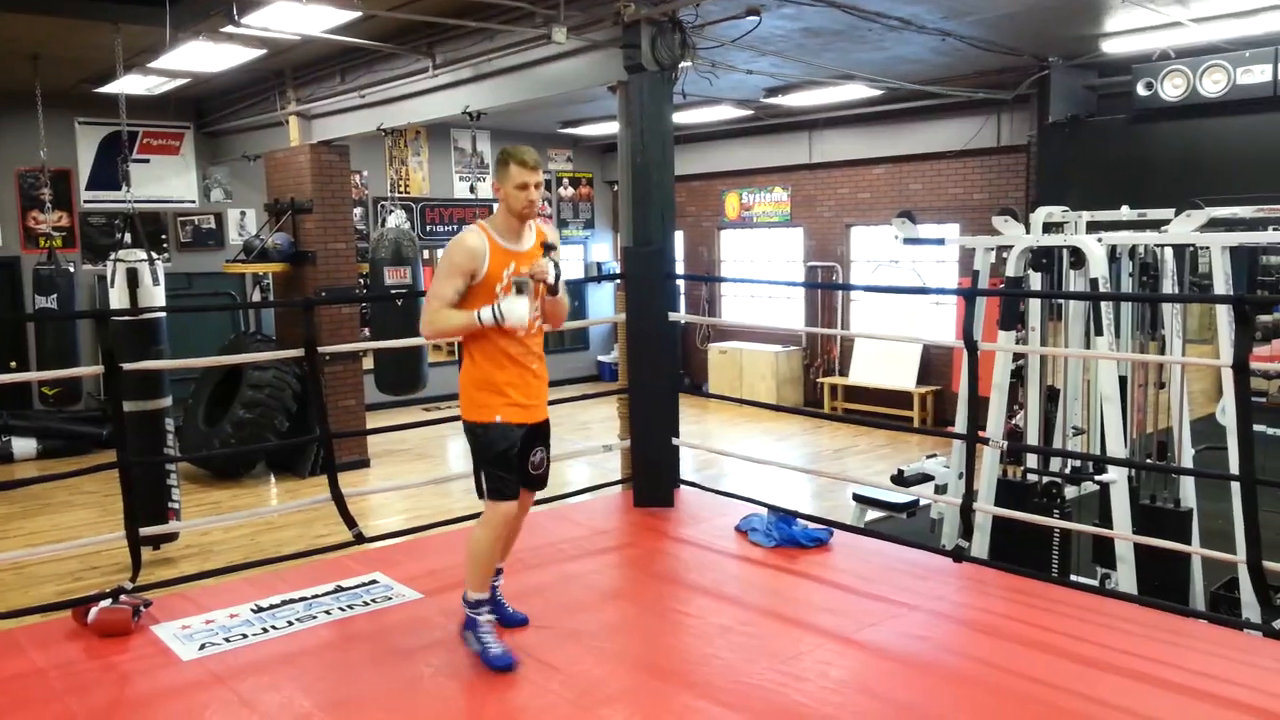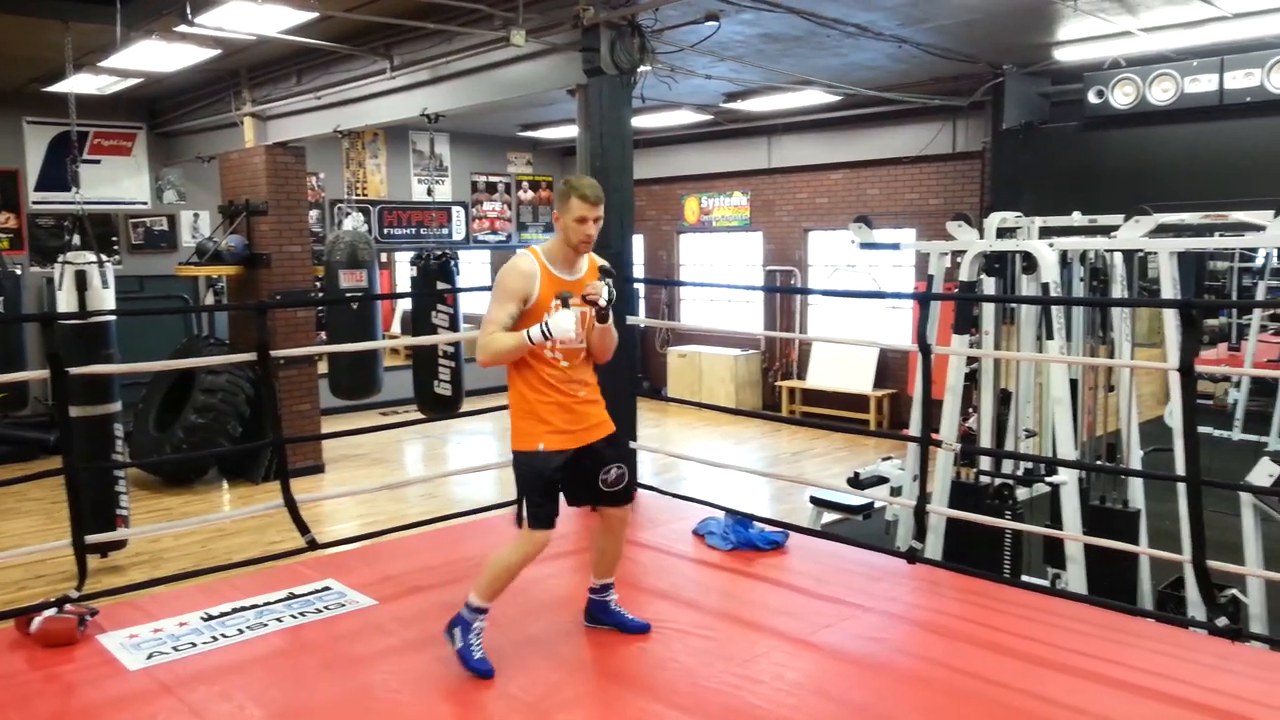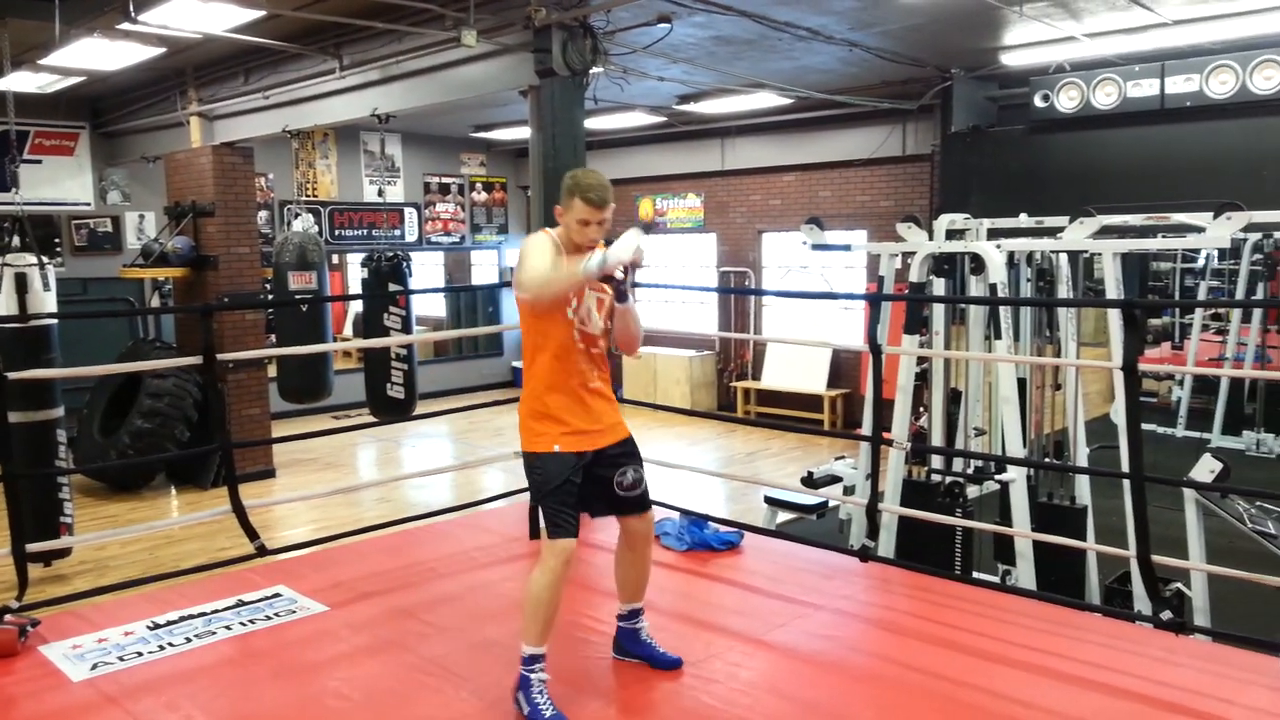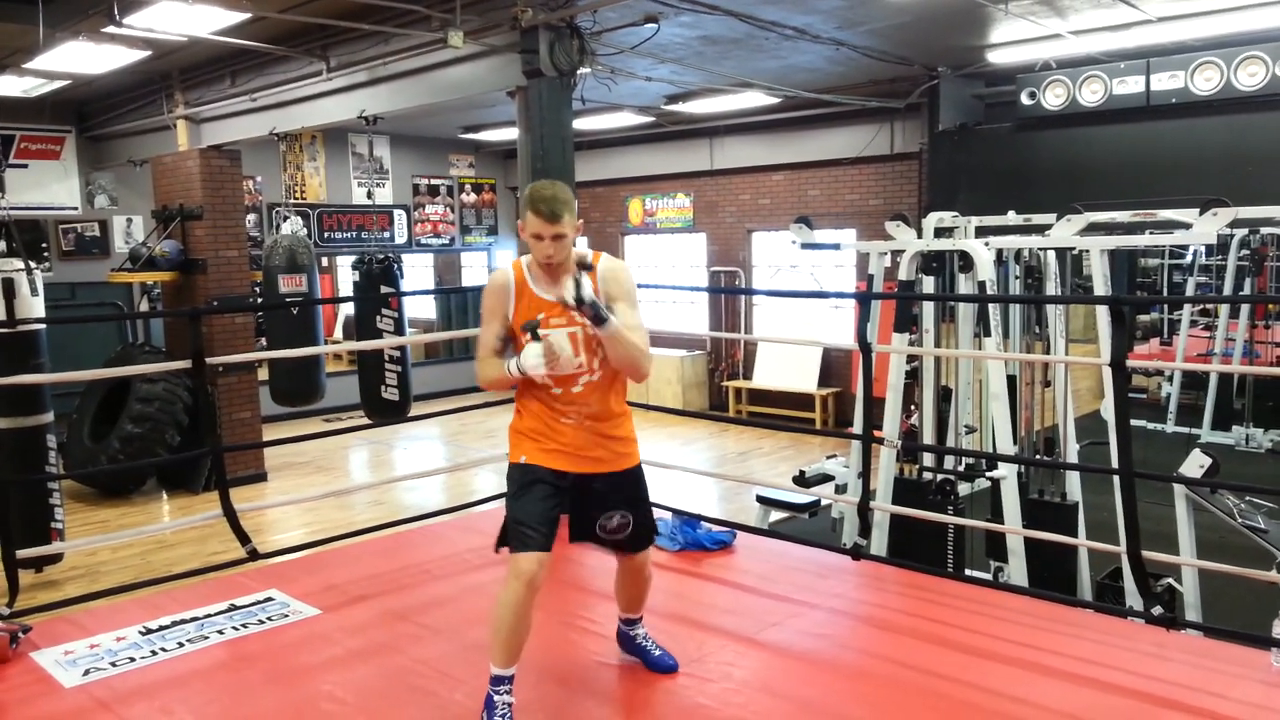
dt=0.7s
person 1, frame 1
left shoulder: (545, 239)
right shoulder: (470, 246)
left elbow: (558, 320)
right elbow: (431, 325)
left wrist: (553, 285)
right wrist: (494, 312)
left hip: (532, 396)
right hip: (490, 400)
left knee: (523, 498)
right knee: (503, 508)
left ankle: (488, 588)
right ankle: (476, 616)
person 1, frame 2
left shoulder: (596, 270)
right shoulder: (522, 271)
left elbow: (602, 356)
right elbow: (485, 351)
left wrist: (603, 314)
right wrist: (544, 331)
left hip: (589, 418)
right hip: (540, 426)
left knee: (616, 512)
right knee: (534, 536)
left ankle: (601, 602)
right ankle: (468, 620)
person 1, frame 3
left shoulder: (611, 261)
right shoulder: (540, 246)
left elbow: (628, 344)
right elbow: (533, 288)
left wrist: (622, 288)
right wrist: (605, 258)
left hip: (603, 420)
right hip: (552, 428)
left knee: (639, 523)
right knee: (558, 549)
left ankle: (629, 631)
right ankle: (531, 674)
person 1, frame 4
left shoulder: (612, 273)
right shoulder: (503, 284)
left elbow: (640, 368)
right elbow: (485, 373)
left wrist: (596, 310)
right wrist: (520, 363)
left hip: (610, 449)
right hip: (538, 451)
left knee: (635, 558)
right knee: (525, 570)
left ankle: (631, 630)
